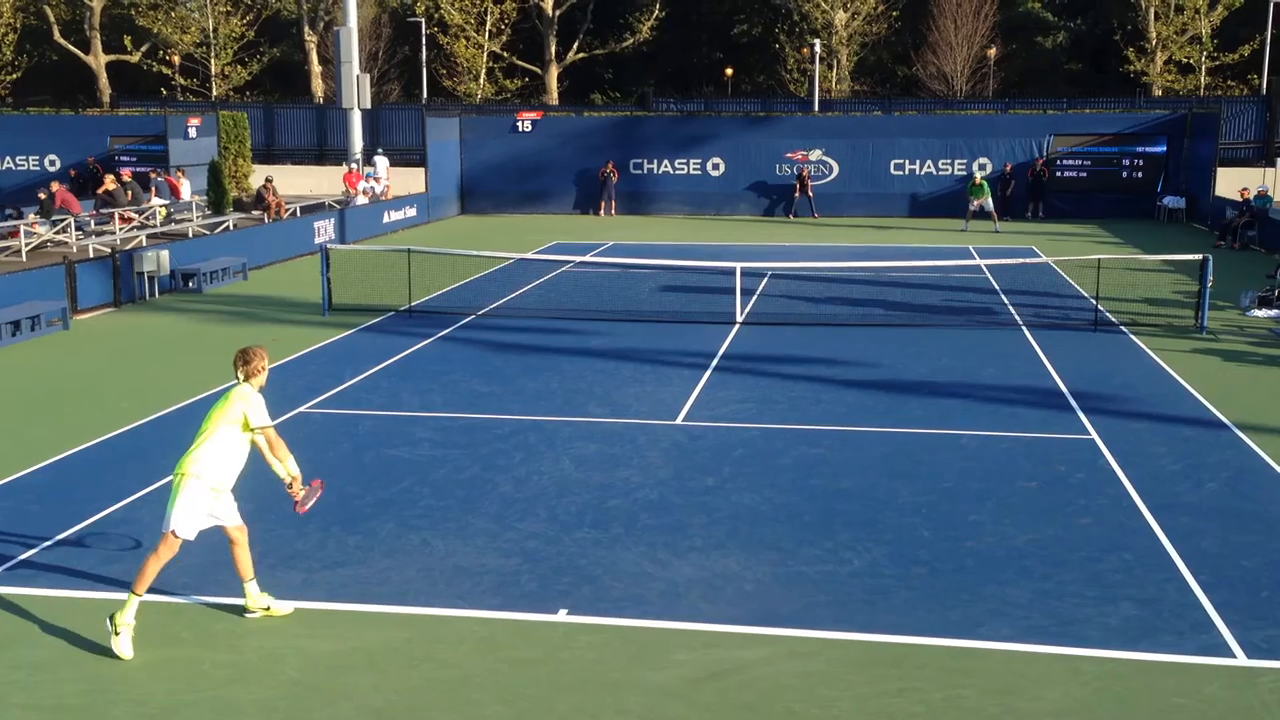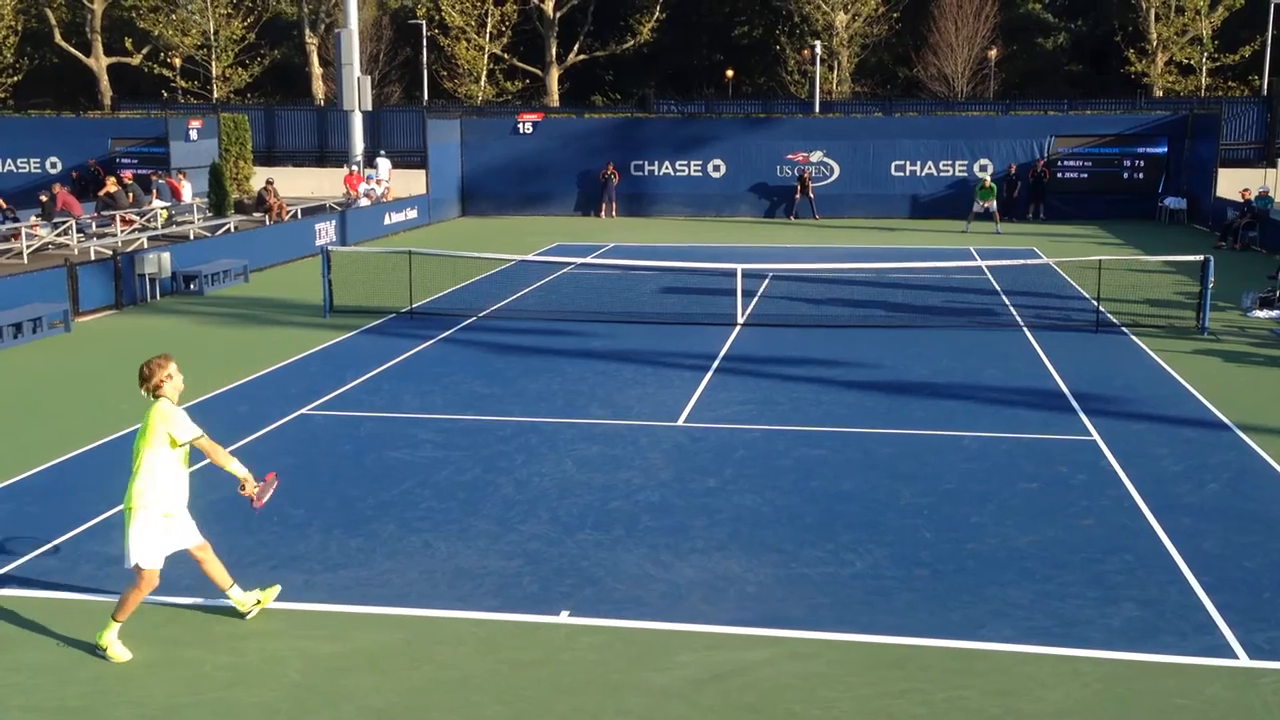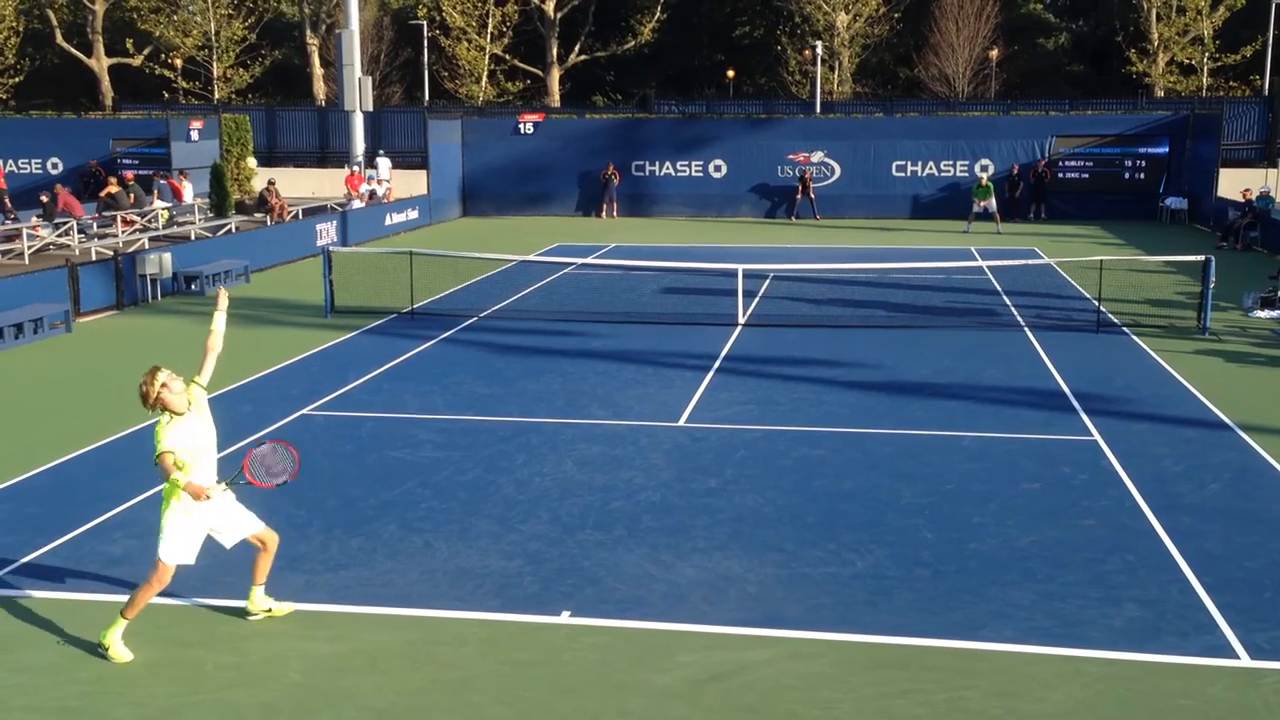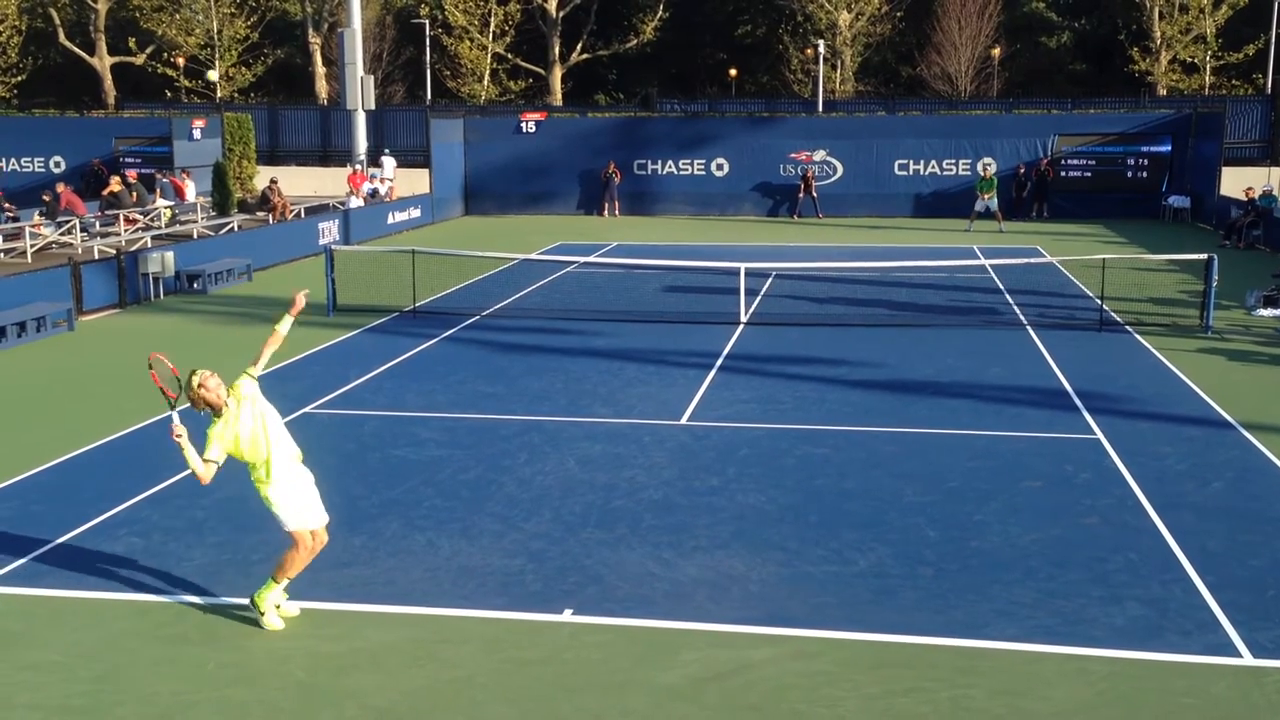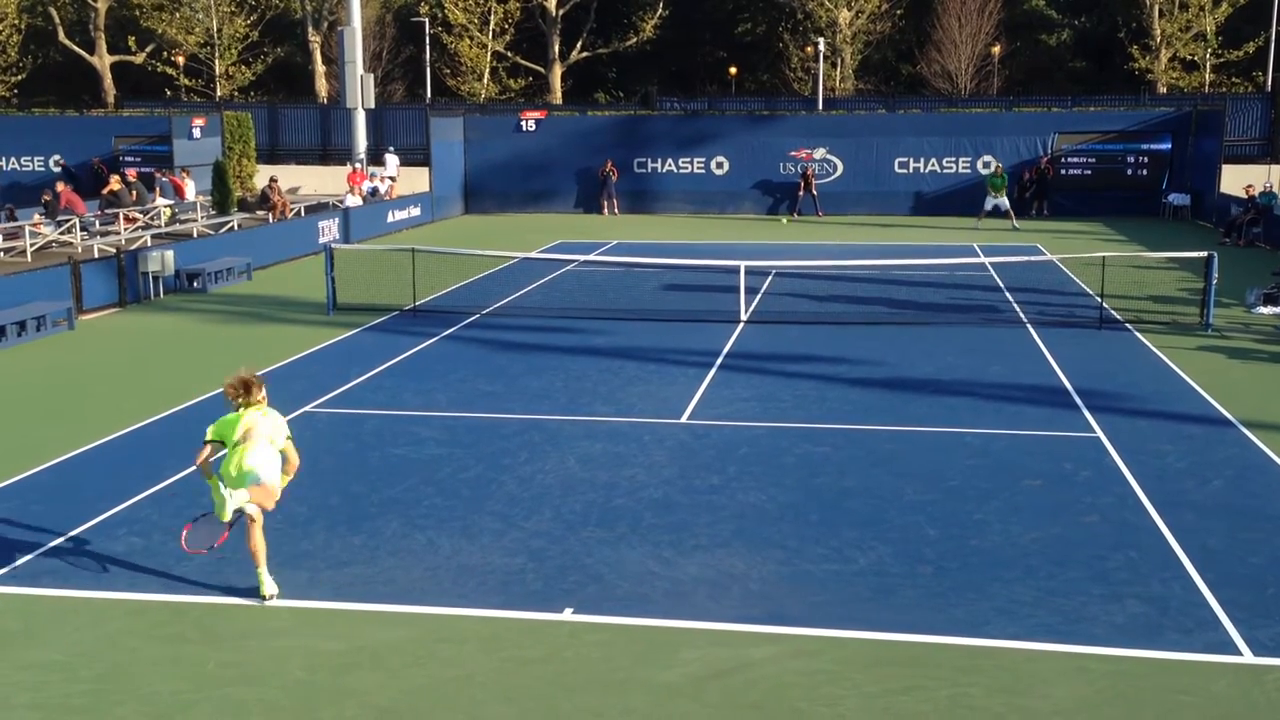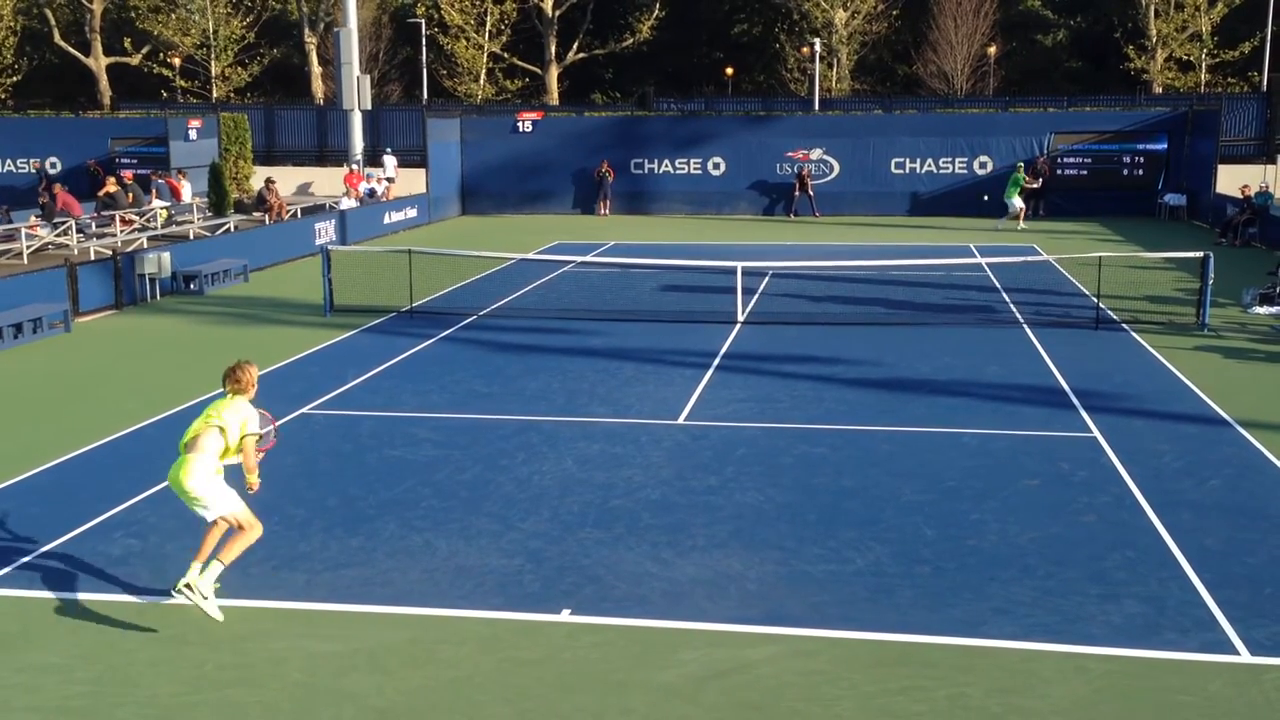
dt=0.5s
person 1, frame 1
left shoulder: (241, 397)
right shoulder: (249, 397)
left elbow: (263, 445)
right elbow: (275, 441)
left wrist: (288, 479)
right wrist: (296, 473)
left hip: (215, 483)
right hip: (197, 479)
left knee: (239, 533)
right knee: (168, 546)
left ankle: (255, 600)
right ankle: (124, 618)
person 1, frame 2
left shoulder: (171, 411)
right shoulder: (165, 413)
left elbow: (209, 445)
right elbow: (211, 450)
left wrist: (243, 475)
right wrist: (245, 474)
left hip: (172, 506)
right hip: (147, 508)
left knee: (203, 550)
right knee: (147, 580)
left ankle: (244, 600)
right ankle: (107, 637)
person 1, frame 3
left shoulder: (195, 396)
right shoulder: (166, 430)
left elbow: (212, 351)
right elbow: (167, 466)
left wrist: (220, 311)
right wrist: (186, 485)
left hip: (215, 497)
right hip: (184, 506)
left knee: (269, 539)
right knee: (160, 577)
left ankle: (258, 602)
right ankle: (112, 636)
person 1, frame 4
left shoulder: (243, 388)
right shoulder: (219, 435)
left elbow: (269, 346)
right elbow: (205, 477)
left wrist: (292, 314)
right wrist: (184, 446)
left hip: (298, 475)
right hip: (276, 486)
left knee: (319, 540)
right knee: (303, 544)
left ankle: (273, 593)
right ankle: (264, 600)
person 1, frame 5
left shoulder: (223, 423)
right shoulder: (272, 417)
left elbow: (202, 460)
right elbow: (292, 463)
left wrist: (216, 485)
right wrist: (277, 487)
left hip: (235, 467)
right hip: (262, 458)
left knee: (254, 520)
right knee: (266, 500)
left ankle: (265, 582)
right ankle: (235, 497)
person 1, frame 6
left shoulder: (215, 406)
right shoulder: (248, 412)
right elbow: (249, 464)
left wrist: (242, 452)
right wrist: (253, 480)
left hip: (179, 474)
right hip: (199, 476)
left knee: (222, 520)
right knee: (252, 528)
left ankle: (190, 579)
right ankle: (202, 583)
